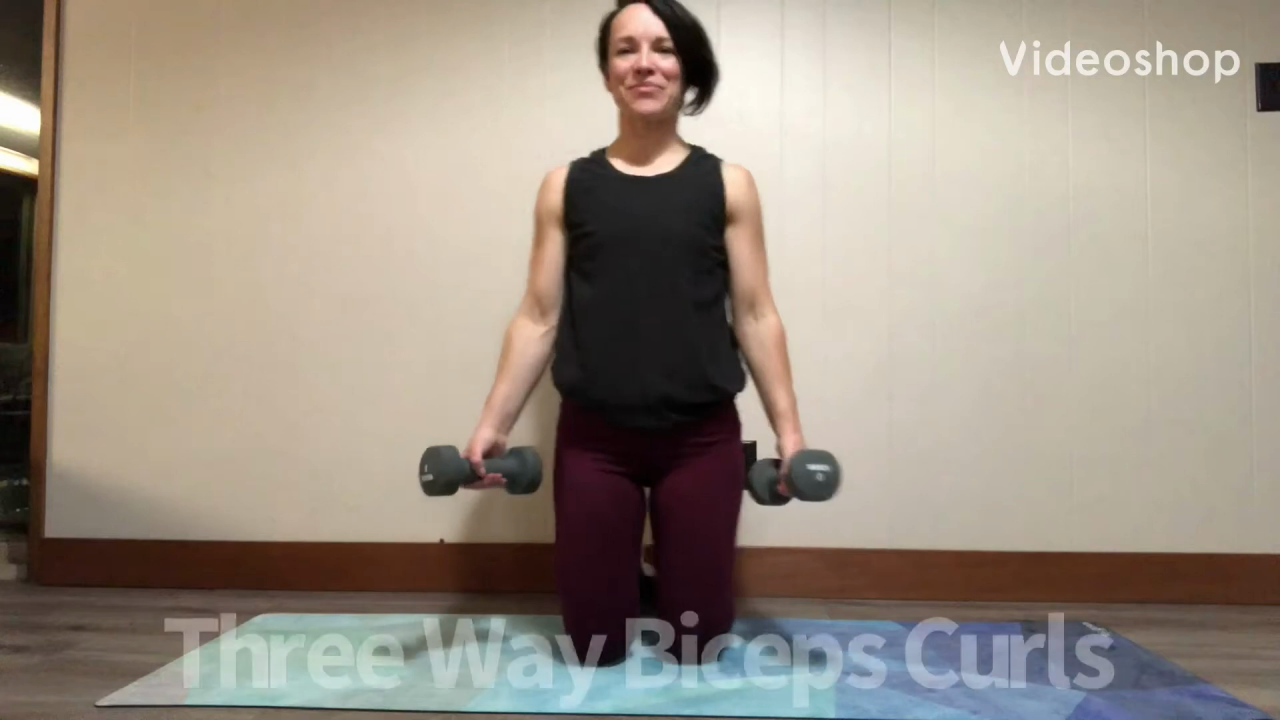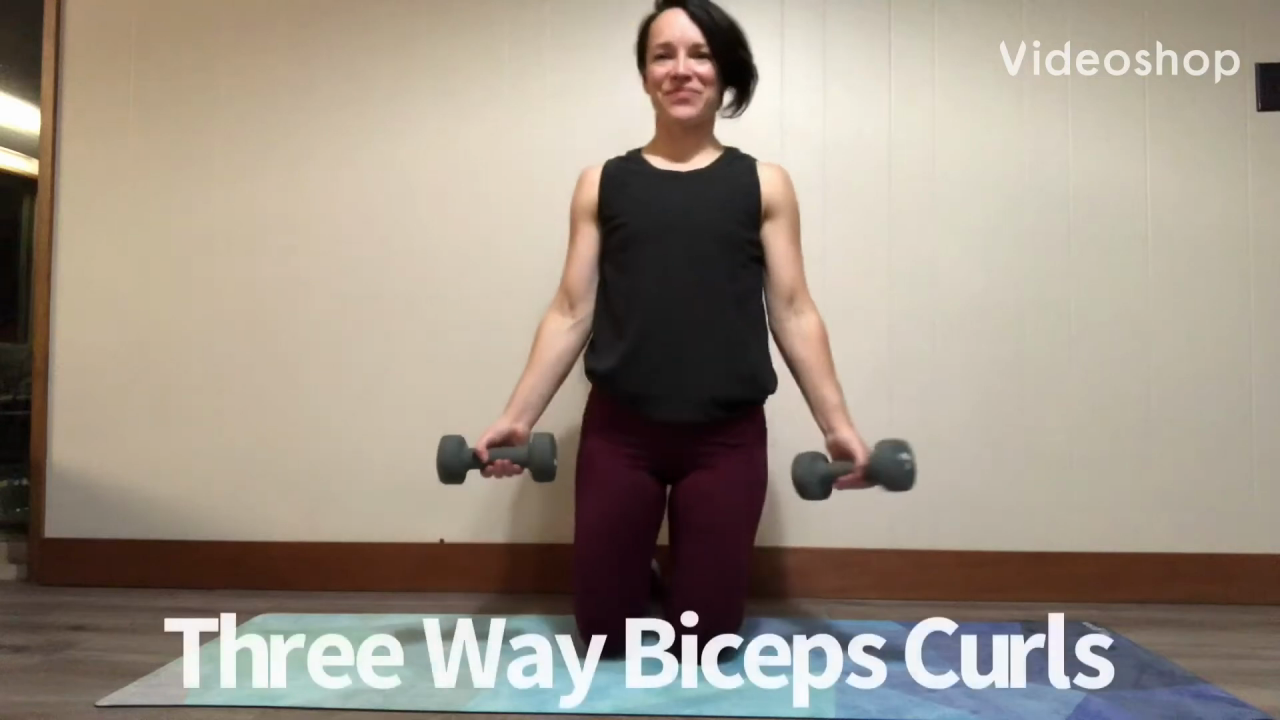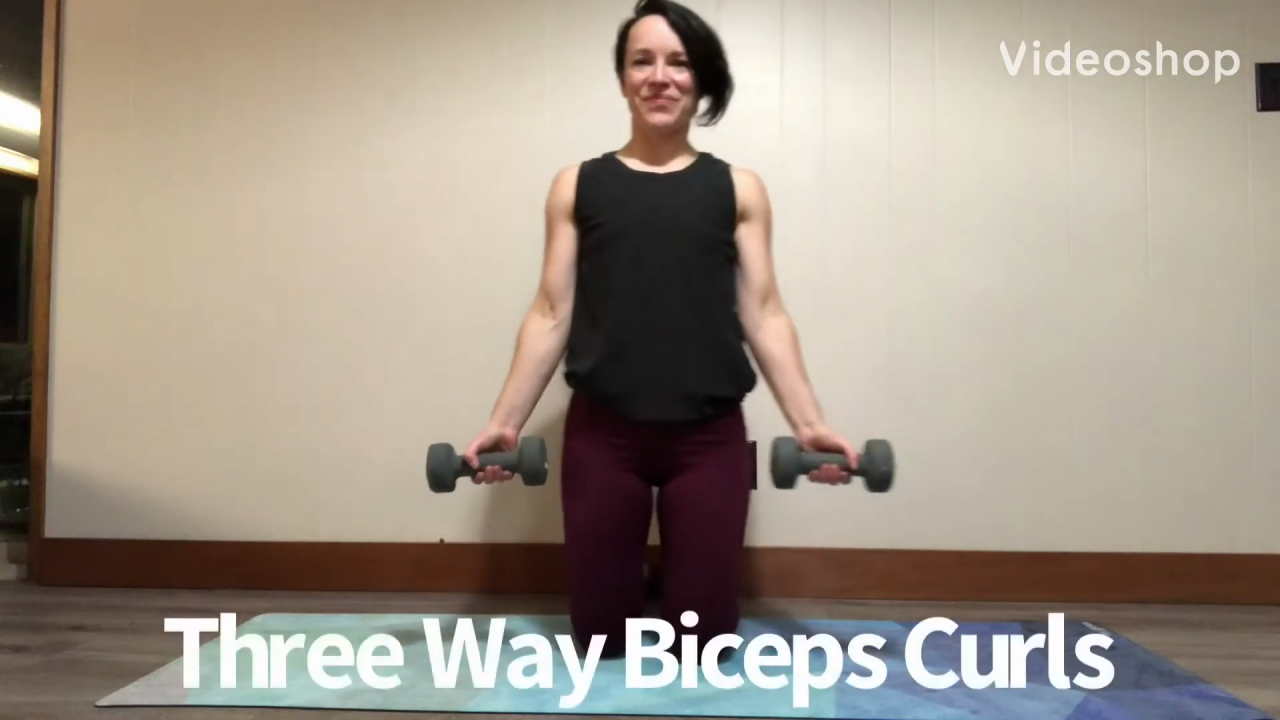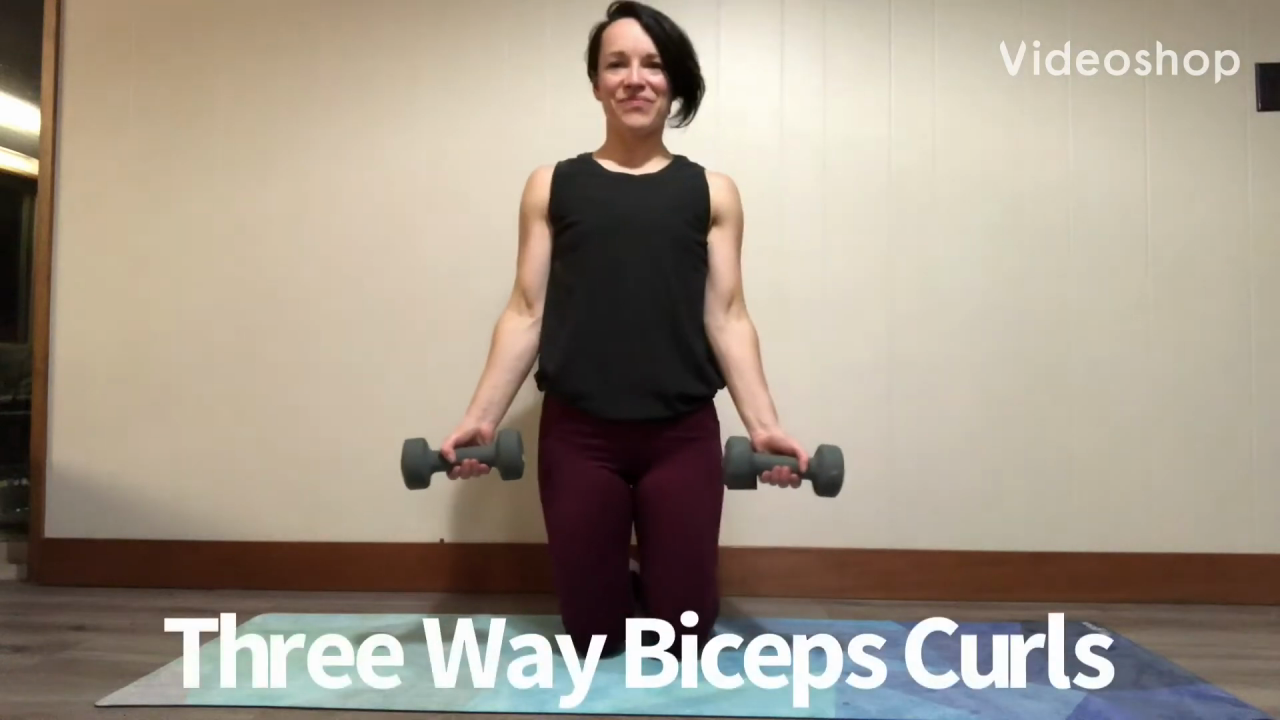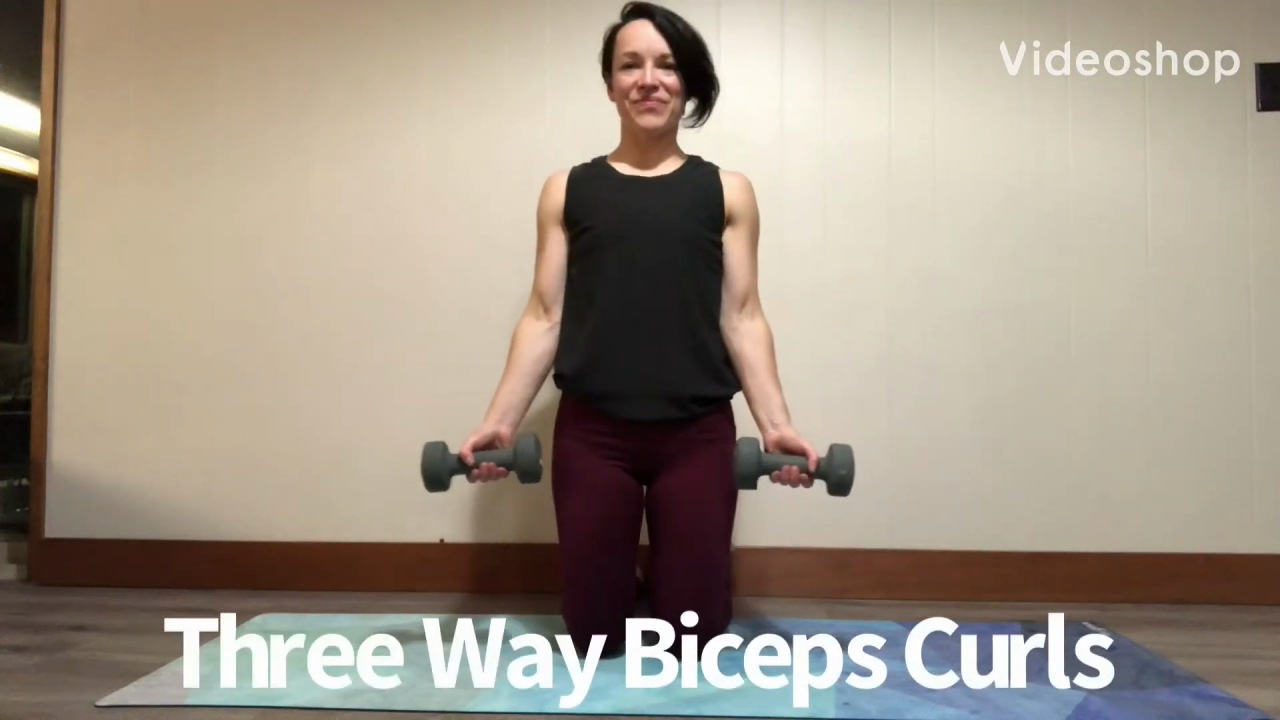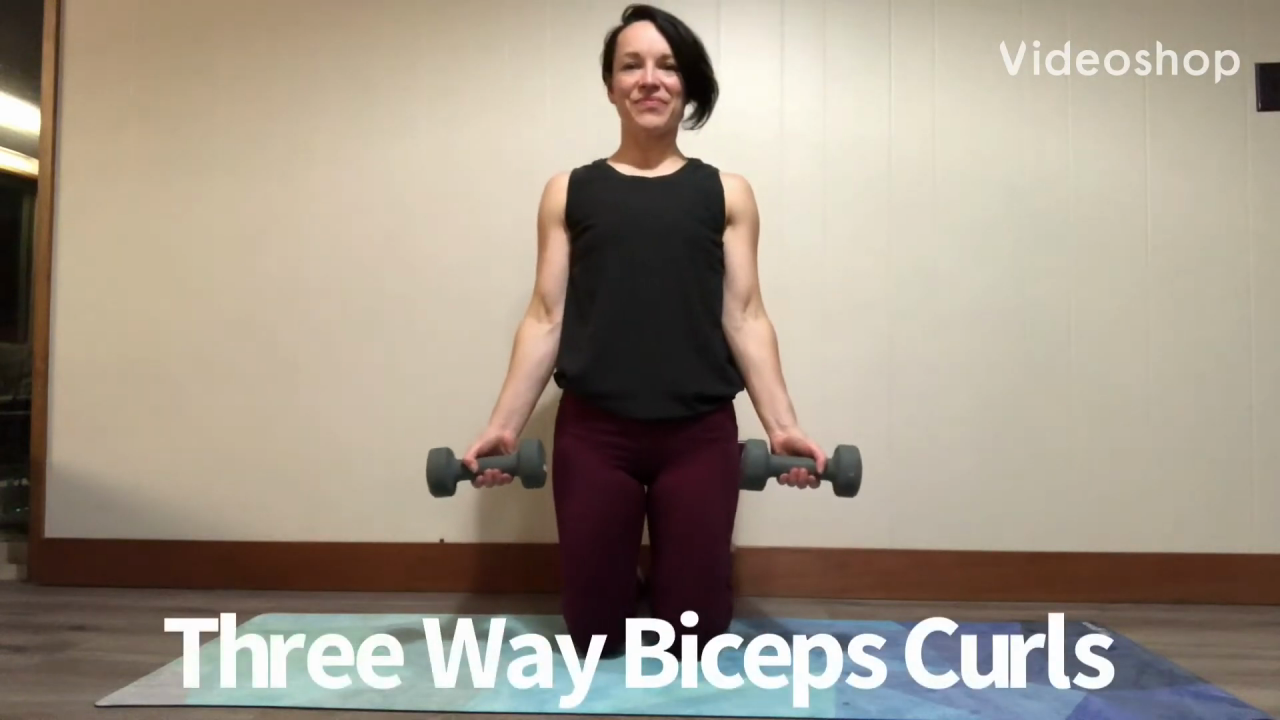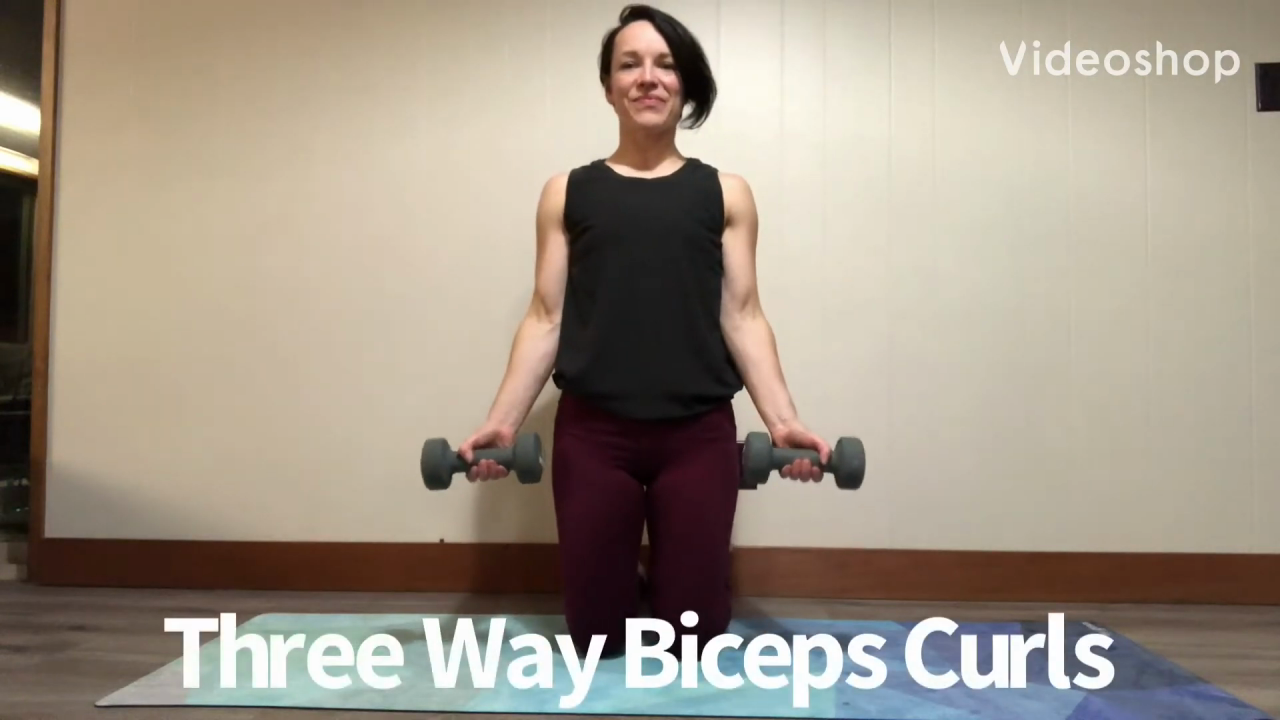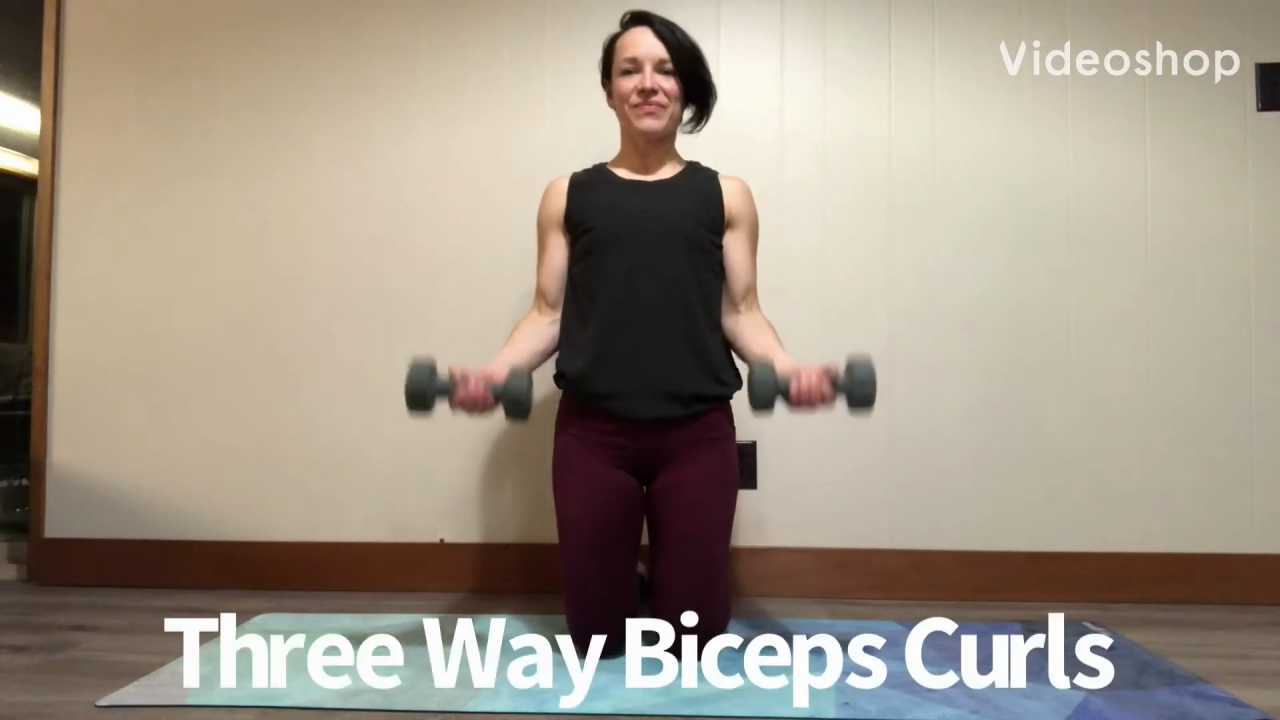
dt=0.3s
person 1, frame 1
left shoulder: (728, 185)
right shoulder: (566, 187)
left elbow: (755, 315)
right elbow: (539, 317)
left wrist: (788, 428)
right wrist: (493, 425)
left hip: (703, 437)
right hip: (593, 438)
left knee: (696, 636)
right knee: (597, 637)
left ankle: (666, 580)
right ankle: (631, 580)
person 1, frame 2
left shoulder: (764, 185)
right shoulder: (601, 184)
left elbow: (793, 312)
right elbow: (571, 312)
left wrist: (836, 424)
right wrist: (516, 417)
left hip: (727, 436)
right hip: (618, 430)
left knee: (706, 636)
right knee: (603, 631)
left ankle: (681, 580)
right ankle: (641, 580)
person 1, frame 3
left shoulder: (738, 189)
right shoulder: (577, 186)
left elbow: (763, 313)
right elbow: (551, 314)
left wrist: (809, 423)
right wrist: (505, 421)
left hip: (709, 436)
right hip: (601, 433)
left knee: (702, 631)
right knee: (601, 633)
left ankle: (669, 576)
right ankle: (633, 580)
person 1, frame 4
left shoulder: (712, 191)
right shoulder: (551, 186)
left elbow: (727, 317)
right elbow: (526, 312)
left wrist: (764, 425)
right wrist: (480, 418)
left hip: (683, 434)
right hip: (577, 432)
left knee: (686, 629)
right knee: (594, 633)
left ankle: (654, 580)
right ankle: (621, 581)
person 1, frame 5
left shoulder: (727, 191)
right shoulder: (567, 190)
left elbow: (742, 316)
right elbow: (544, 316)
left wrist: (776, 425)
right wrist: (500, 422)
left hip: (698, 435)
right hip: (592, 434)
left knee: (695, 632)
right knee: (594, 632)
left ankle: (666, 581)
right ankle: (631, 583)
person 1, frame 6
left shoulder: (727, 192)
right shoulder: (568, 192)
left elbow: (745, 316)
right elbow: (545, 318)
left wrist: (782, 425)
right wrist: (504, 426)
left hip: (700, 434)
right hip: (592, 432)
left knee: (695, 632)
right knee: (595, 633)
left ankle: (666, 589)
right ankle: (626, 586)
person 1, frame 7
left shoulder: (725, 193)
right shoulder: (567, 193)
left elbow: (742, 316)
right elbow: (546, 318)
left wrist: (783, 421)
right wrist: (502, 421)
left hip: (699, 434)
right hip: (592, 432)
left knee: (695, 631)
right knee: (596, 633)
left ankle: (663, 584)
right ankle: (627, 584)
person 1, frame 8
left shoulder: (726, 195)
right shoulder: (568, 194)
left elbow: (739, 312)
right elbow: (548, 313)
left wrist: (789, 370)
right wrist: (495, 372)
left hip: (698, 433)
right hip: (592, 432)
left knee: (695, 633)
right knee: (595, 632)
left ankle: (664, 584)
right ankle: (629, 584)
